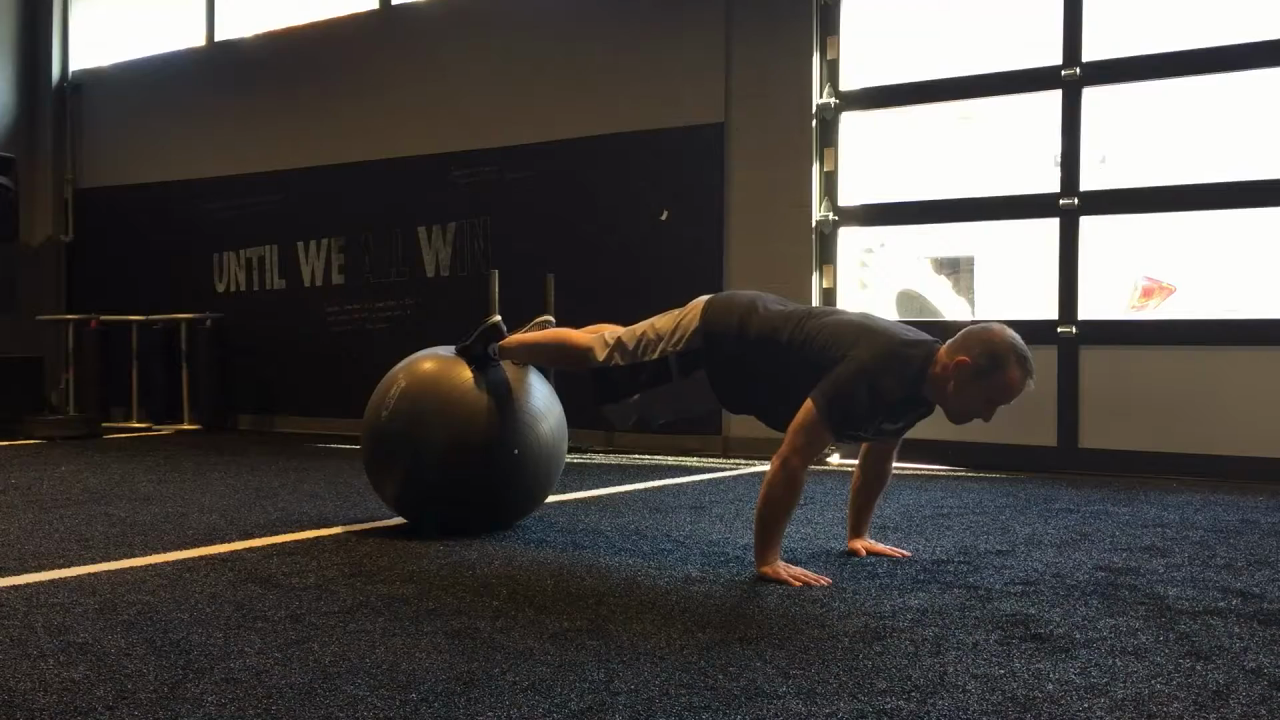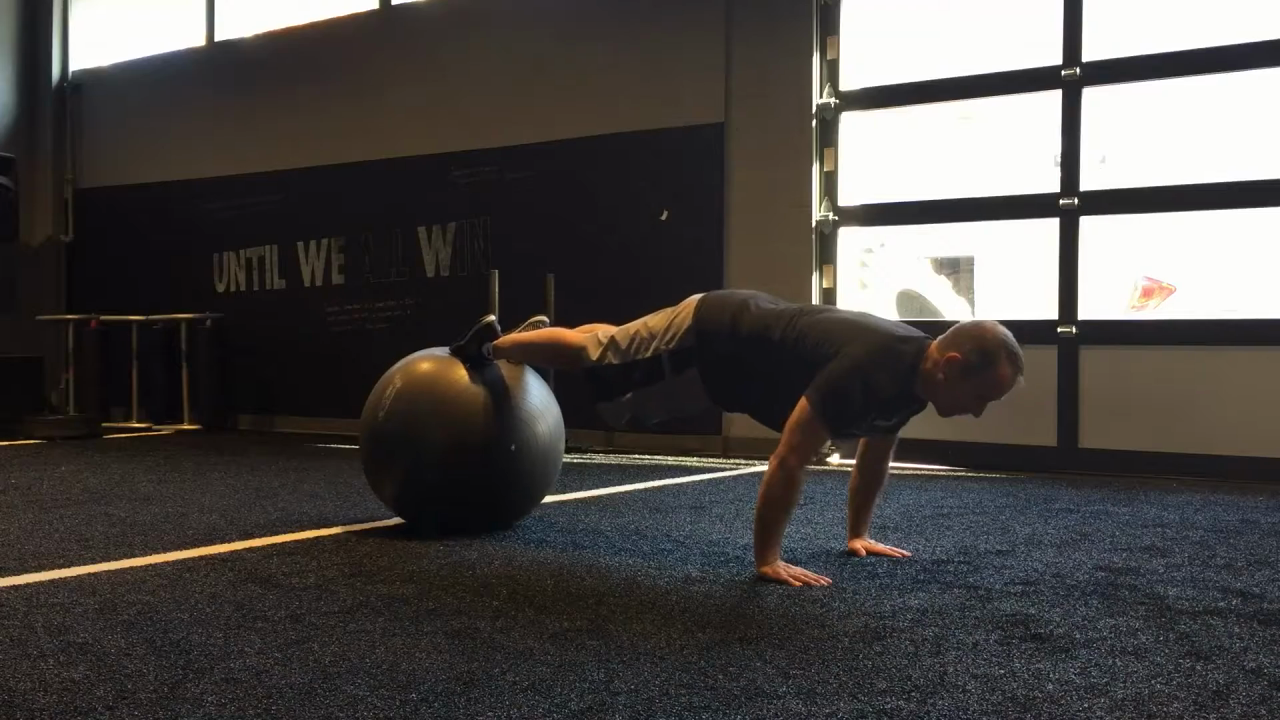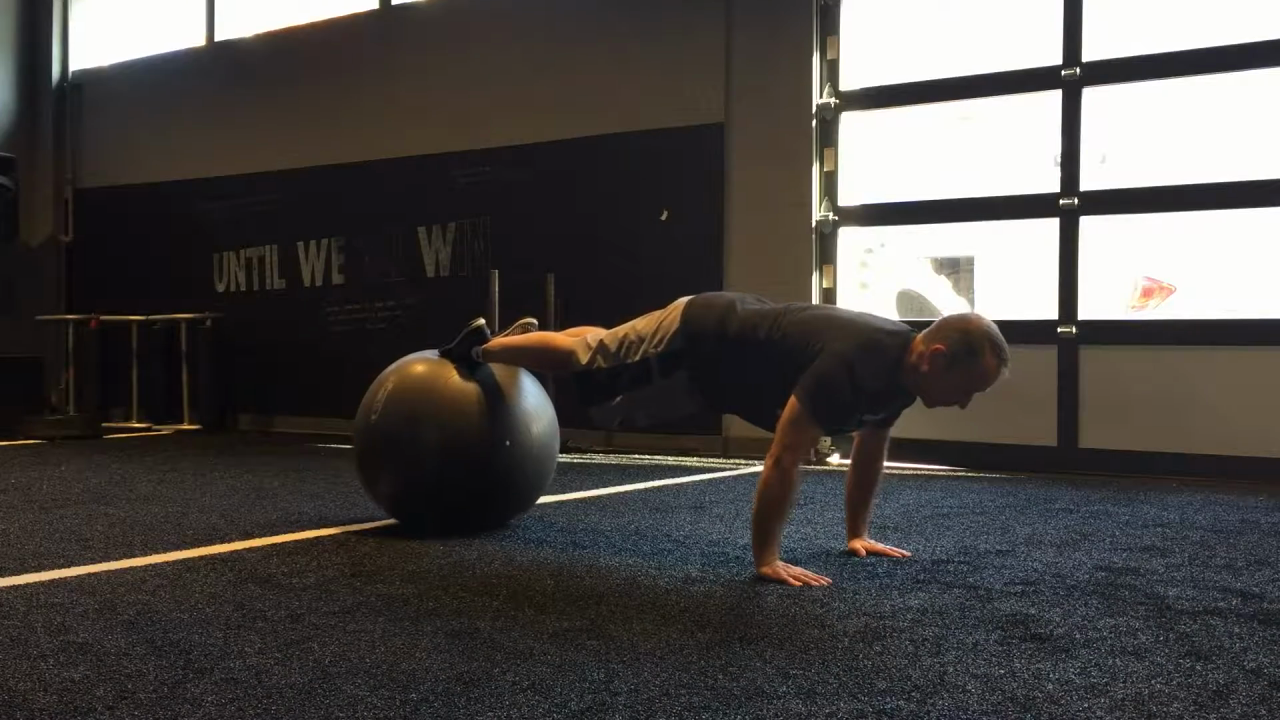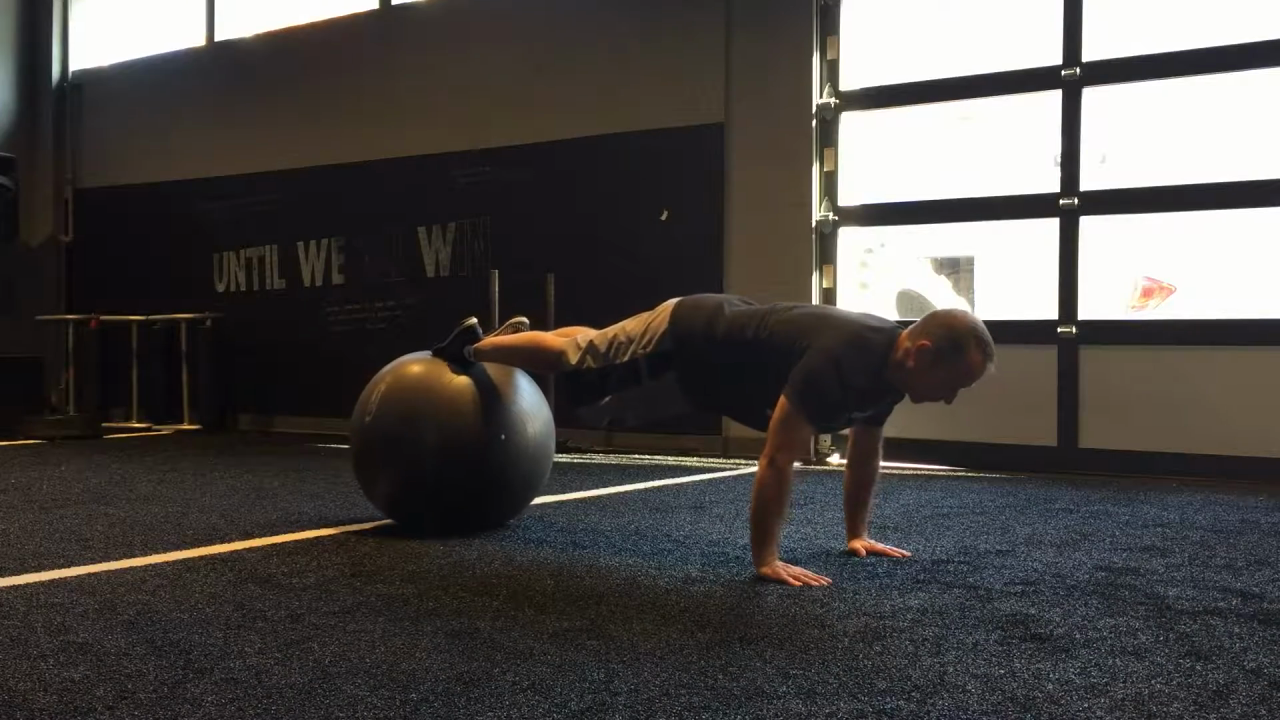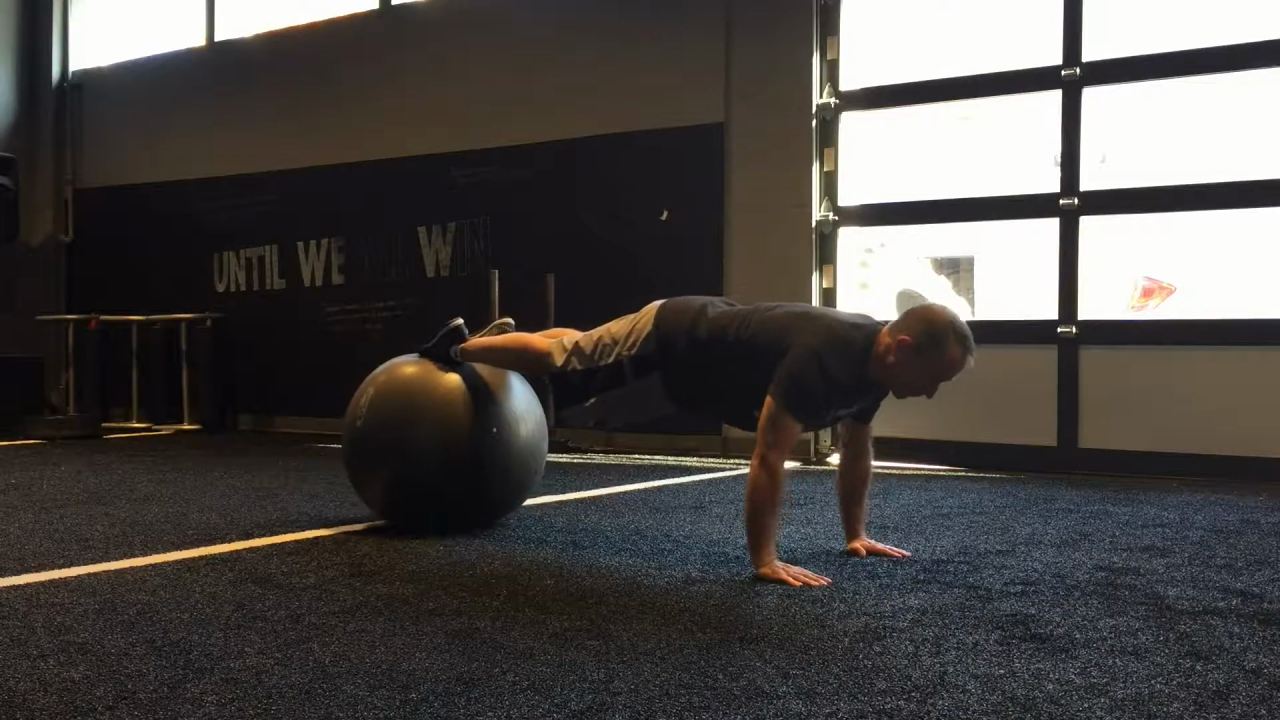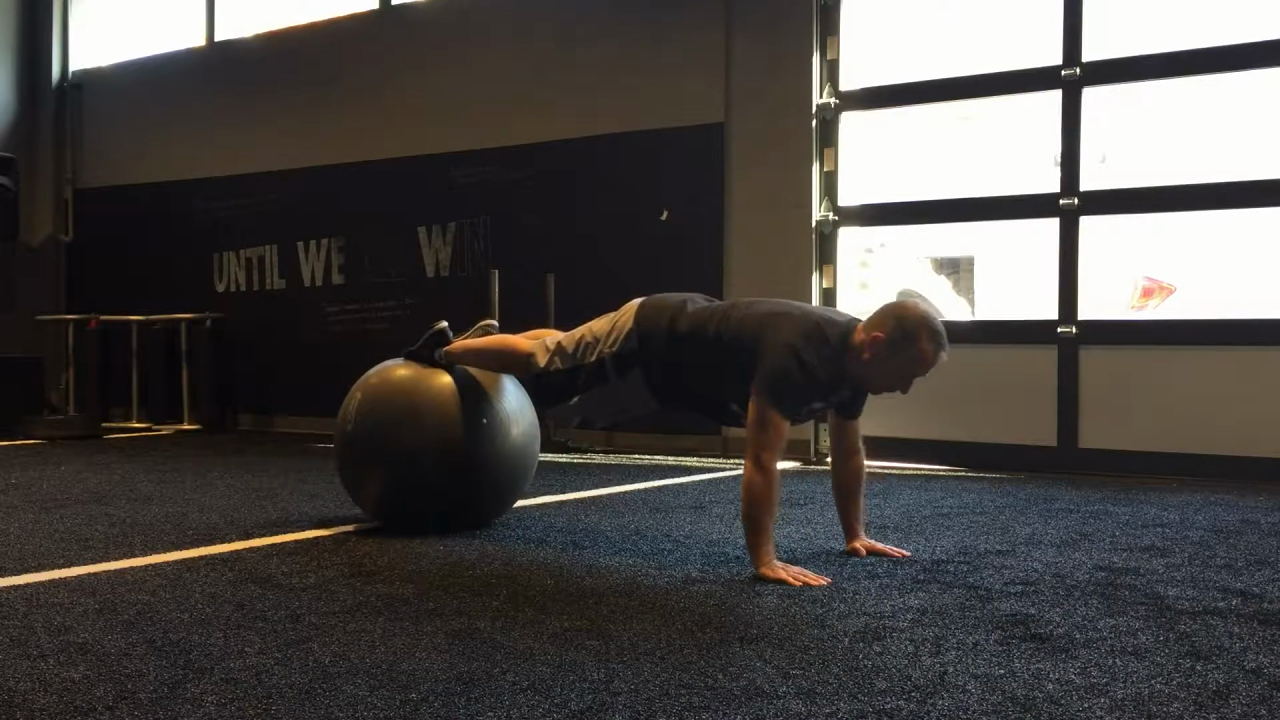
dt=0.3s
person 1, frame 1
left shoulder: (922, 378)
right shoulder: (877, 372)
left elbow: (879, 452)
right elbow: (790, 461)
left wrist: (858, 533)
right wrist: (767, 559)
left hip: (753, 326)
right hip: (713, 338)
left knee: (615, 343)
right knee: (598, 357)
left ankle: (538, 331)
right ankle: (496, 344)
person 1, frame 2
left shoulder: (913, 374)
right shoulder: (869, 369)
left elbow: (875, 451)
right elbow: (788, 461)
left wrist: (858, 533)
right wrist: (767, 560)
left hip: (745, 325)
right hip: (706, 337)
left knee: (612, 343)
right knee: (590, 355)
left ankle: (540, 329)
right ankle: (492, 342)
person 1, frame 3
left shoulder: (902, 370)
right shoulder: (855, 363)
left elbow: (870, 449)
right elbow: (783, 460)
left wrist: (857, 533)
right wrist: (766, 559)
left hip: (731, 329)
right hip: (693, 341)
left knee: (601, 345)
right knee: (581, 359)
left ankle: (528, 331)
right ankle: (482, 346)
person 1, frame 4
left shoulder: (890, 365)
right shoulder: (841, 360)
left elbow: (864, 451)
right elbow: (778, 458)
left wrist: (857, 534)
right wrist: (766, 560)
left hip: (719, 331)
right hip: (682, 342)
left knee: (592, 344)
right knee: (572, 360)
left ankle: (516, 332)
right ankle: (473, 344)
person 1, frame 5
left shoulder: (874, 363)
right shoulder: (824, 355)
left elbow: (856, 451)
right elbow: (769, 458)
left wrist: (856, 533)
right wrist: (764, 560)
left hip: (705, 329)
right hip: (666, 344)
left knee: (577, 346)
right knee: (557, 361)
left ankle: (502, 332)
right ankle: (460, 344)
person 1, frame 6
left shoulder: (855, 358)
right shoulder: (800, 352)
left elbow: (846, 451)
right elbow: (762, 460)
left wrist: (855, 535)
right wrist: (764, 560)
left hip: (686, 328)
right hip: (646, 341)
left knee: (560, 347)
right knee: (540, 364)
left ankle: (485, 336)
right ankle: (444, 347)
